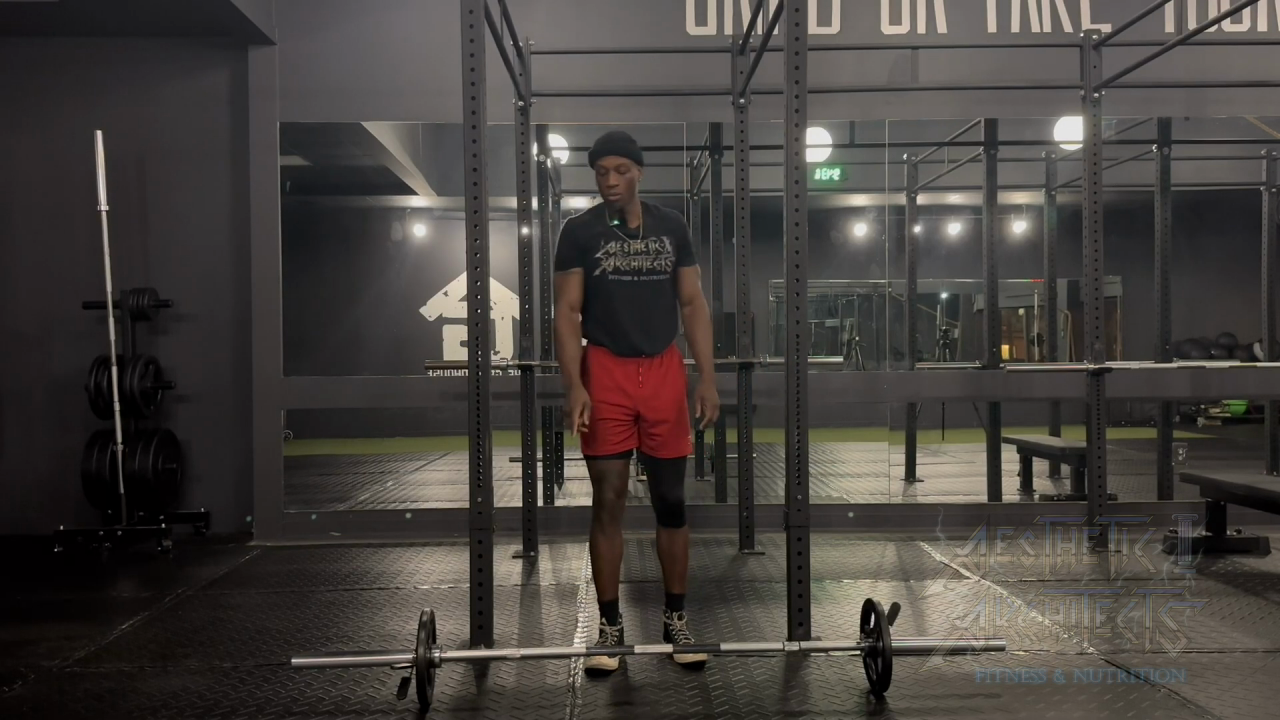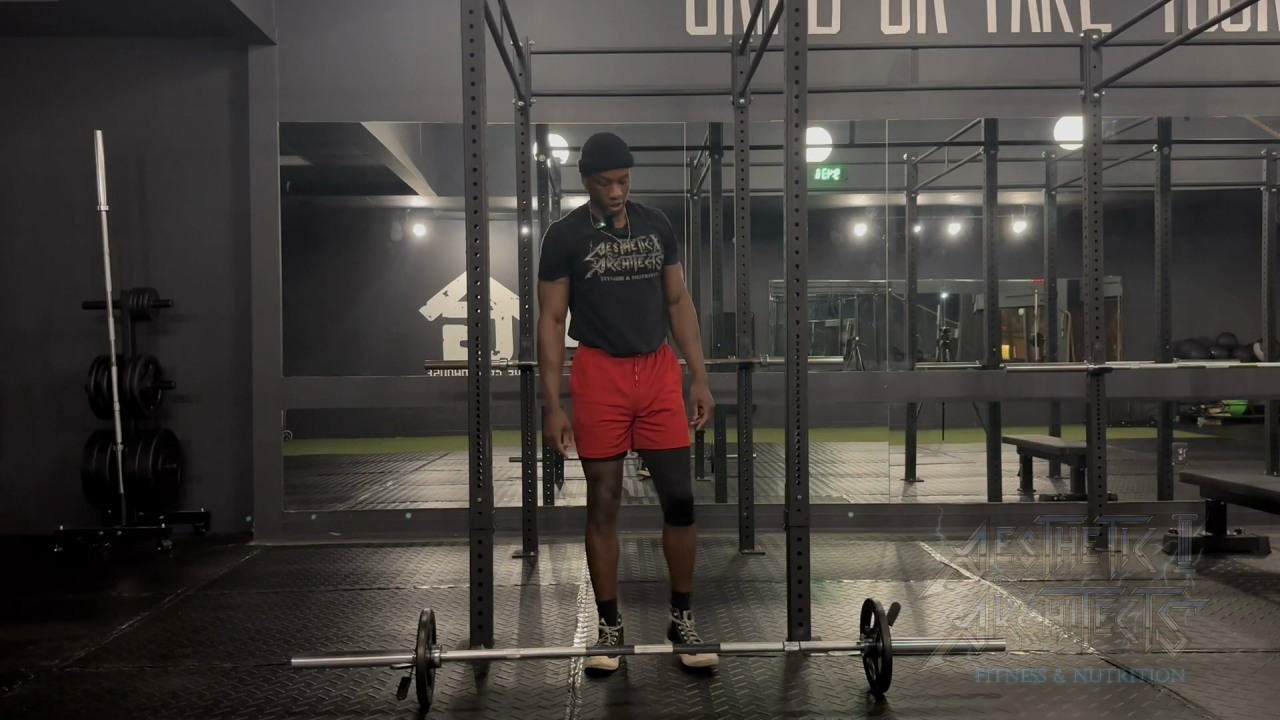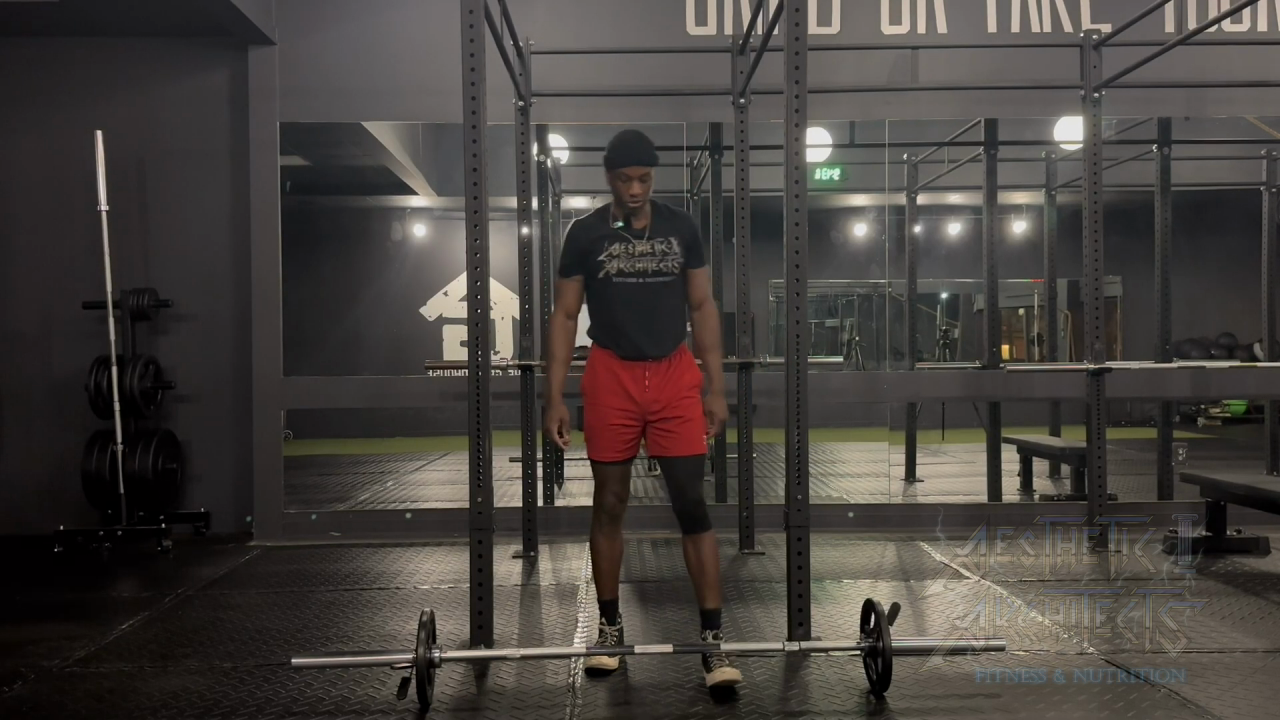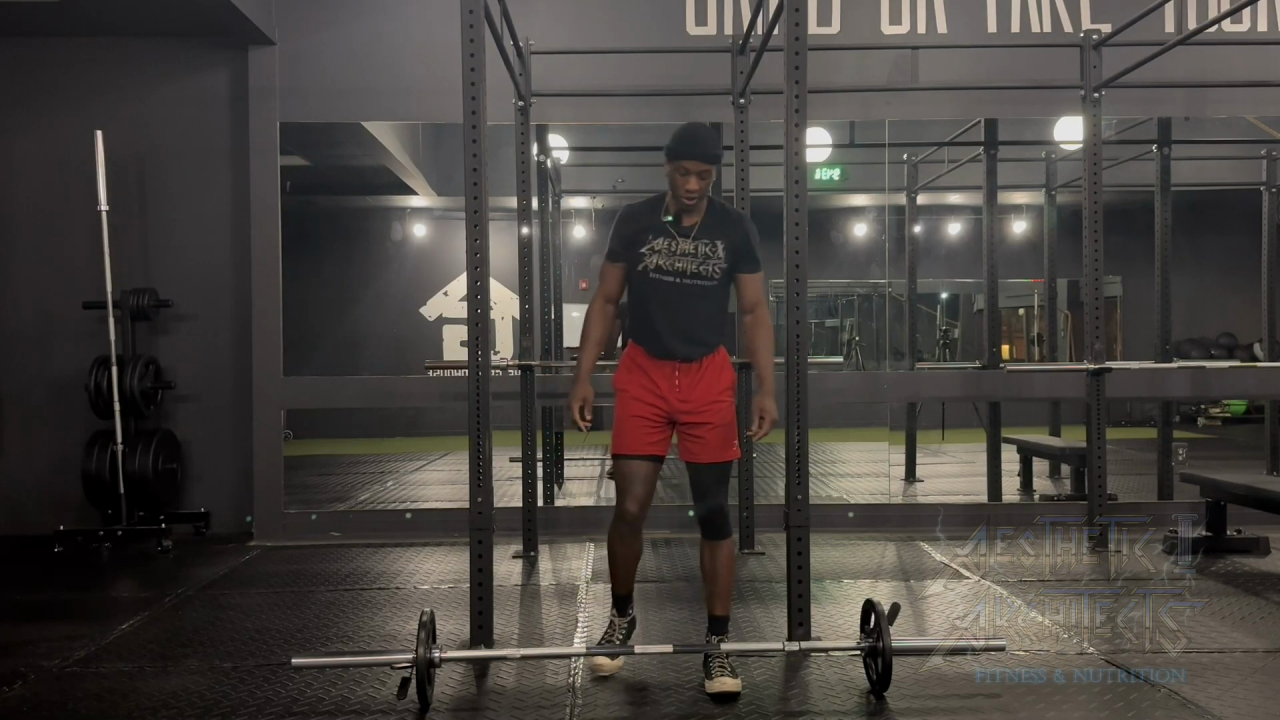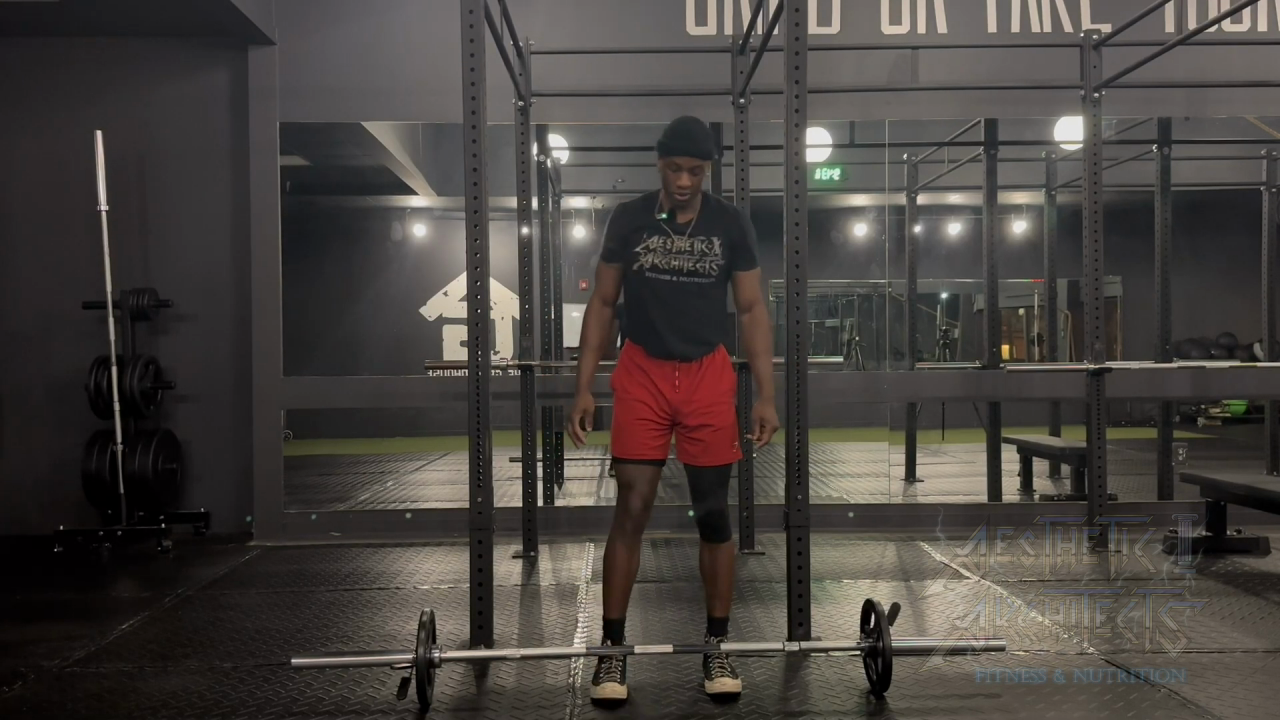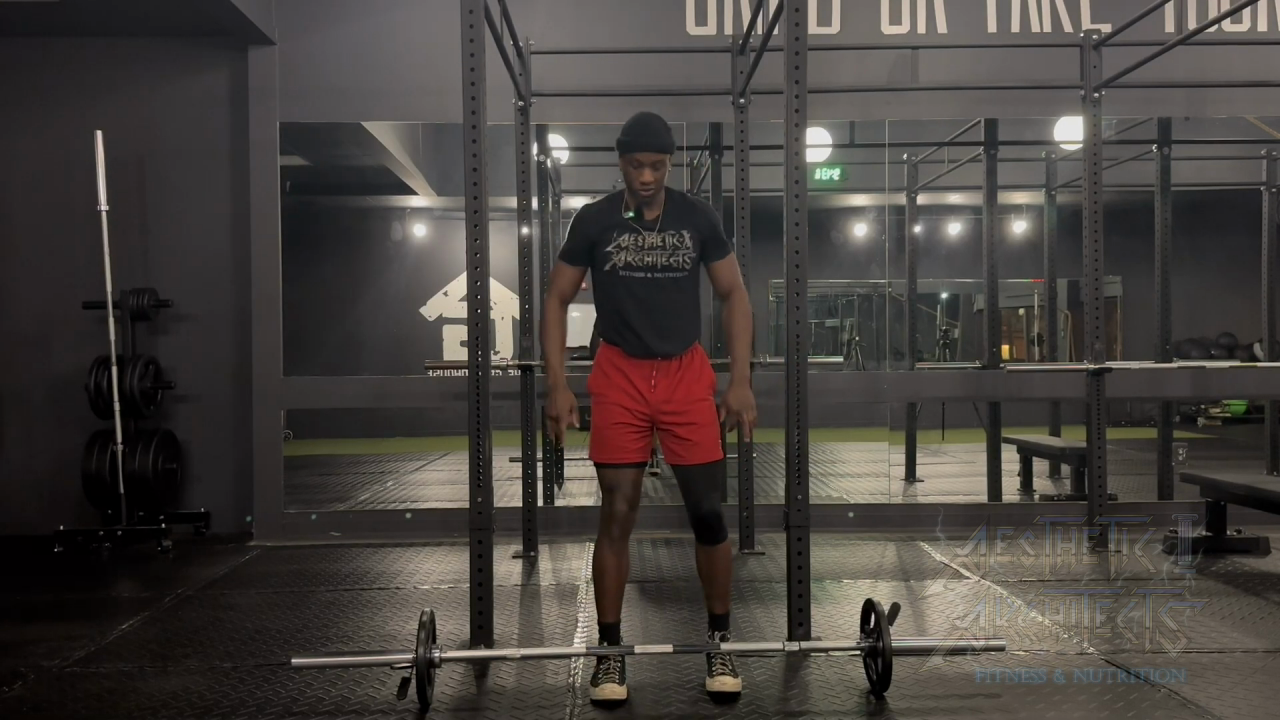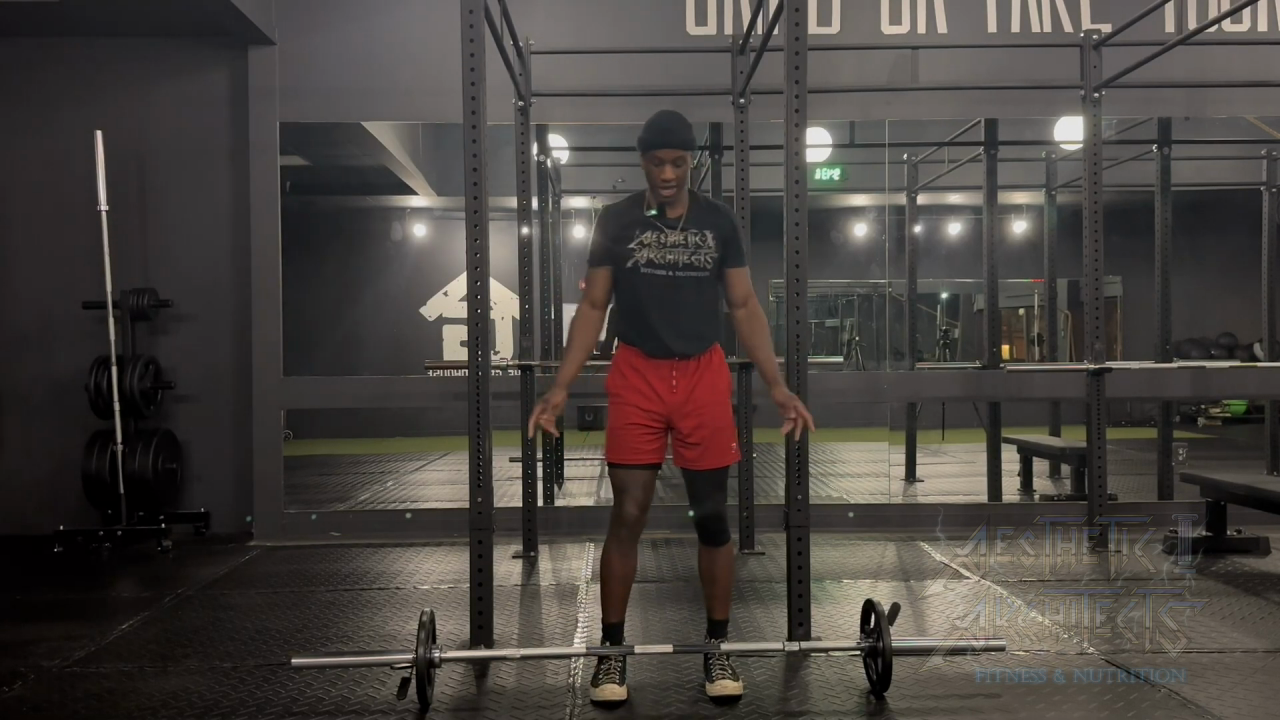
dt=0.4s
person 1, frame 1
left shoulder: (672, 227)
right shoulder: (580, 231)
left elbow: (693, 304)
right elbow: (568, 311)
left wrist: (706, 377)
right wrist: (575, 385)
left hip: (664, 373)
right hip: (606, 375)
left knee: (671, 502)
right knee: (608, 504)
left ankle: (675, 618)
right ankle: (610, 625)
person 1, frame 2
left shoulder: (657, 225)
right shoulder: (564, 236)
left elbow: (678, 302)
right elbow: (551, 320)
left wrist: (699, 376)
right wrist: (553, 404)
left hip: (659, 372)
right hip: (599, 375)
left knee: (679, 499)
right knee: (603, 504)
left ankle: (682, 617)
right ankle: (610, 626)
person 1, frame 3
left shoulder: (682, 227)
right shoulder: (585, 233)
left elbow: (703, 308)
right elbow: (564, 315)
left wrist: (716, 387)
right wrist: (555, 397)
left hip: (675, 376)
right hip: (612, 378)
left knee: (692, 507)
right knee: (609, 506)
left ankle: (712, 637)
right ankle: (610, 625)
person 1, frame 4
left shoulder: (735, 228)
right shoulder: (634, 221)
left elbow: (754, 311)
right elbow: (605, 300)
left wrist: (766, 388)
right wrist: (583, 377)
left hip: (708, 378)
right hip: (643, 375)
left knee: (714, 513)
right knee: (630, 508)
left ankle: (717, 645)
right ankle: (621, 613)
person 1, frame 5
left shoulder: (731, 223)
right shoulder: (628, 219)
left elbow: (752, 310)
right elbow: (602, 304)
left wrist: (766, 395)
right wrist: (583, 386)
left hip: (708, 378)
right hip: (641, 376)
left knee: (713, 515)
right knee: (630, 513)
left ankle: (716, 646)
right ankle: (613, 647)
person 1, frame 6
left shoulder: (697, 216)
right shoulder: (593, 221)
left elbow: (734, 295)
right elbow: (556, 301)
left wrist: (741, 380)
right wrist: (557, 384)
left hip: (687, 376)
right hip: (619, 378)
left knee: (707, 513)
right knee: (617, 516)
left ankle: (718, 640)
right ankle: (610, 649)
person 1, frame 7
left shoulder: (719, 220)
right shoulder: (615, 221)
left elbow: (744, 308)
right elbow: (593, 309)
left wrist: (778, 386)
right wrist: (560, 388)
left hip: (704, 377)
right hip: (636, 378)
left knee: (712, 518)
right knee: (626, 517)
left ankle: (716, 647)
right ankle: (612, 649)
